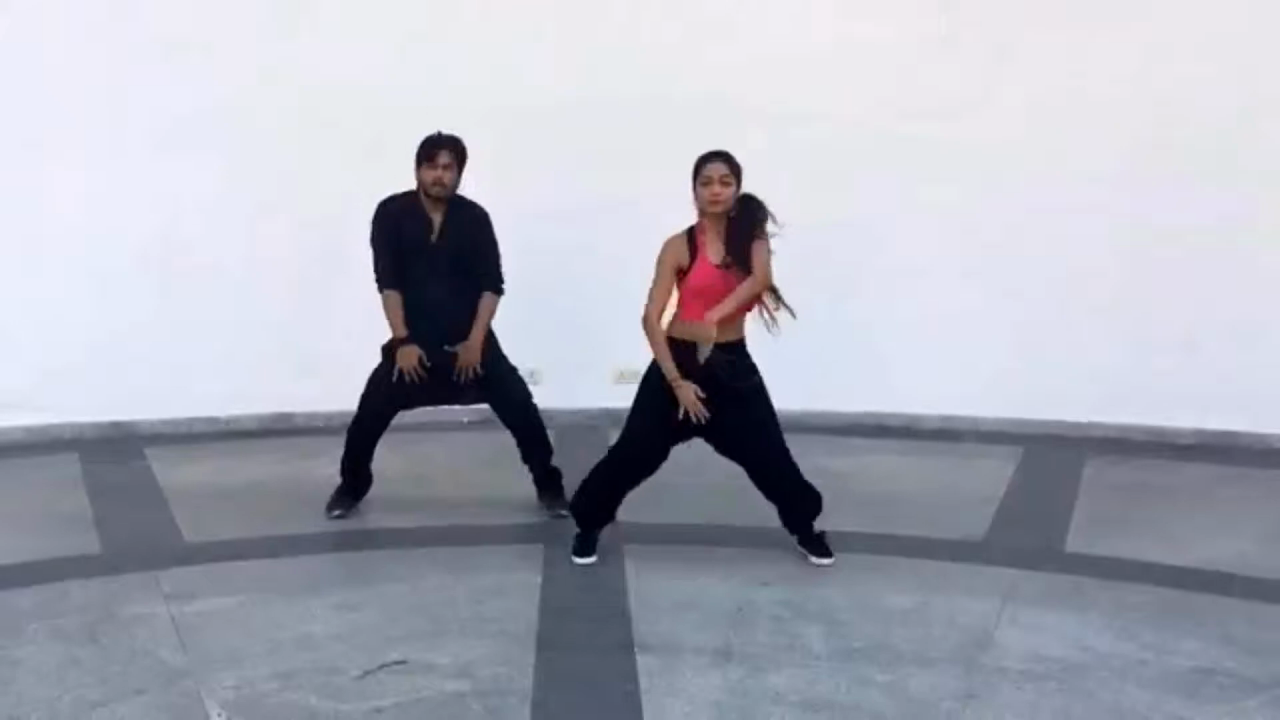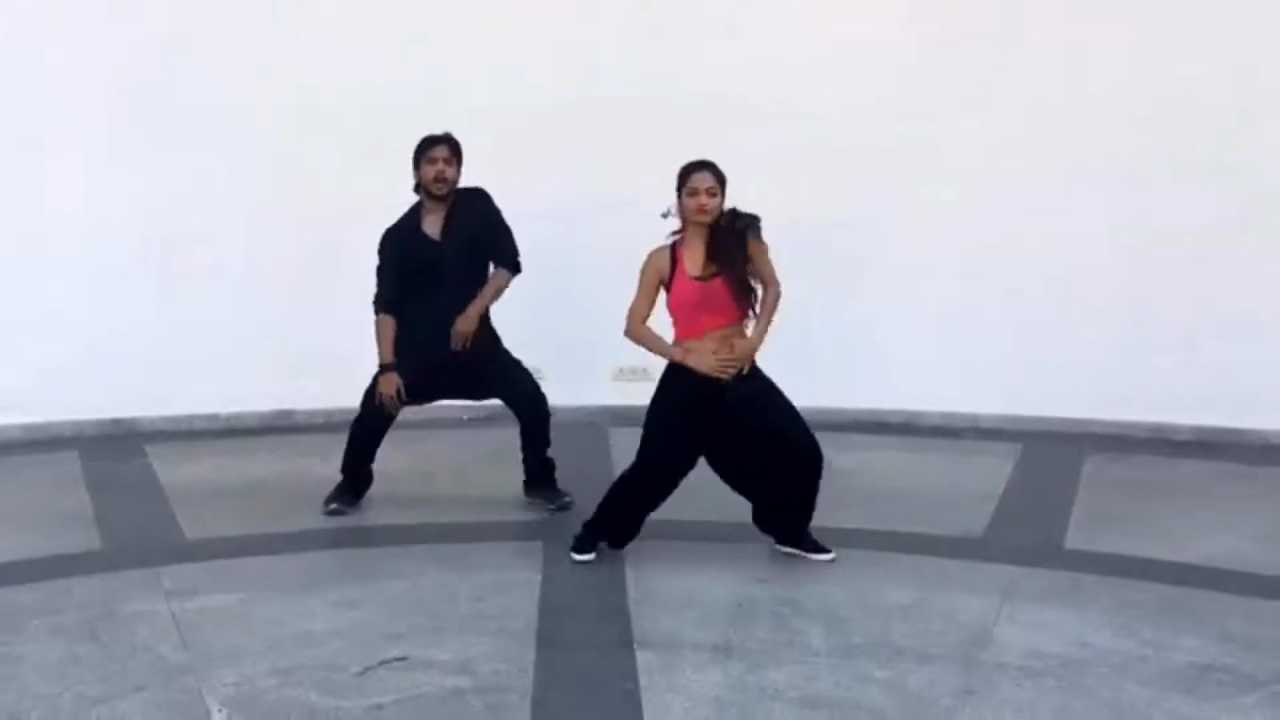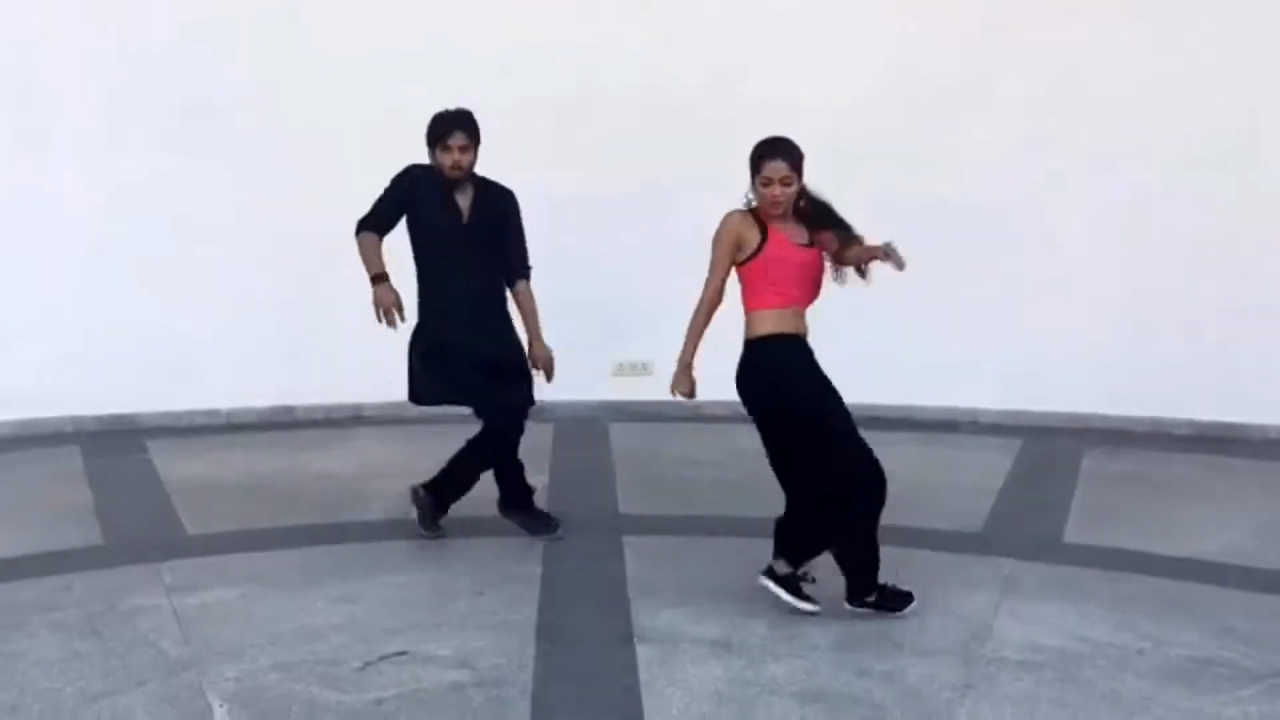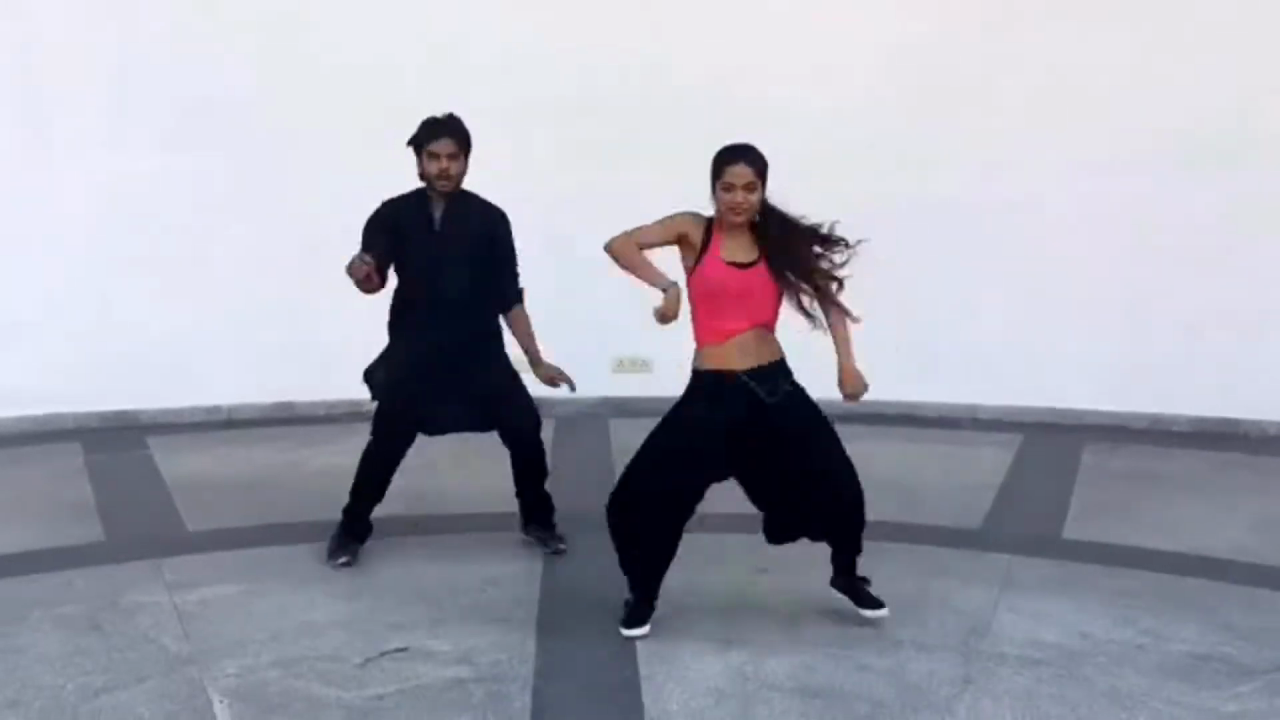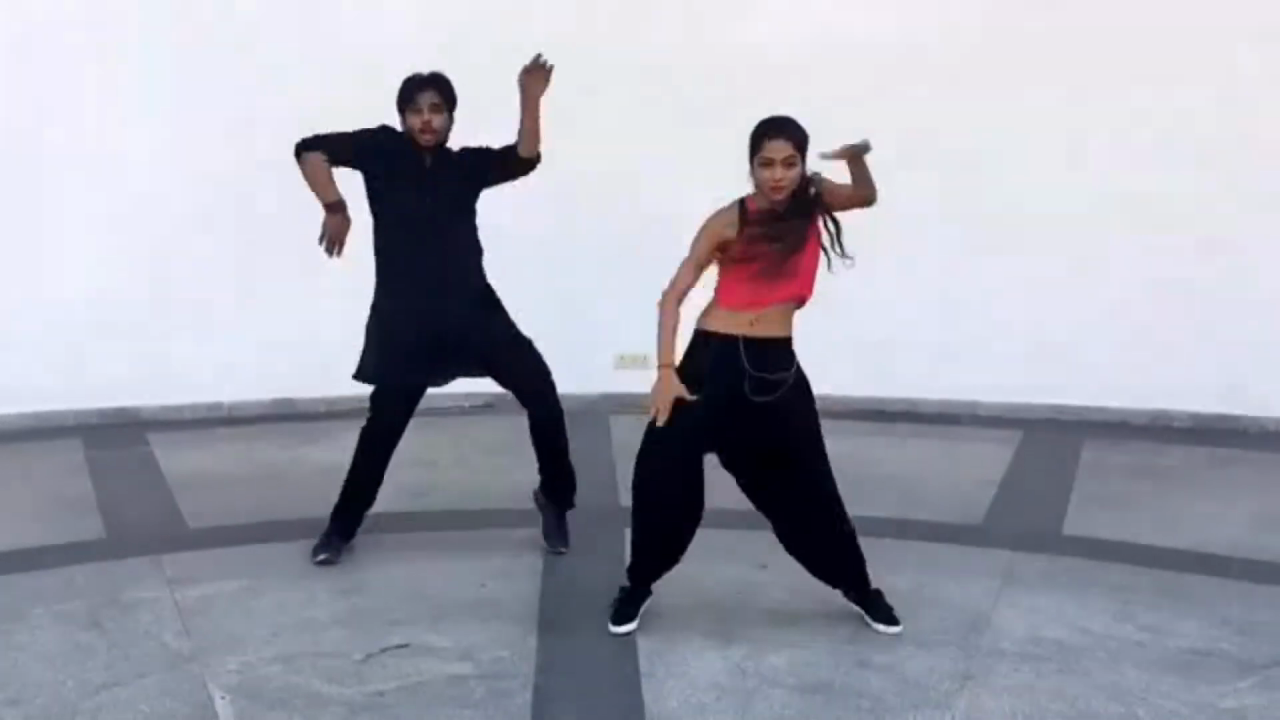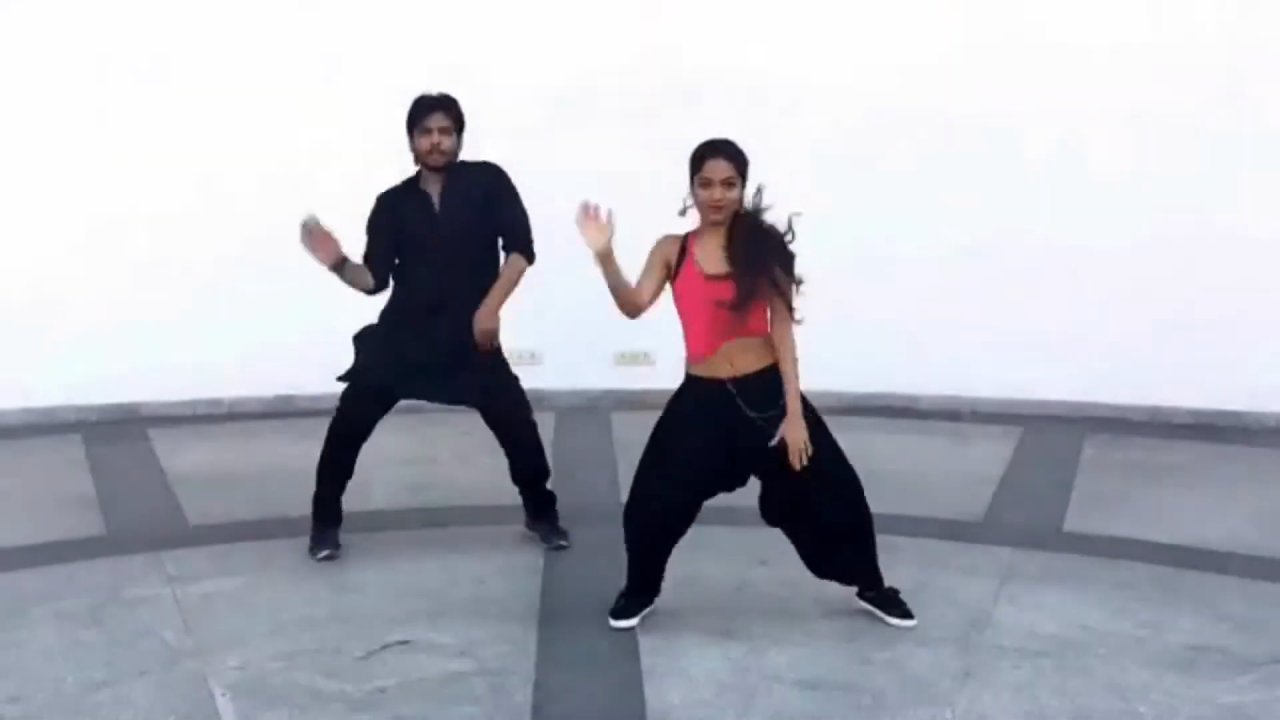
dt=0.4s
person 1, frame 1
left shoulder: (751, 232)
right shoulder: (679, 246)
left elbow: (760, 278)
right elbow: (651, 318)
left wrist: (714, 317)
right wrist: (677, 382)
left hip: (733, 360)
right hip: (677, 359)
left knee: (769, 454)
right knee: (633, 453)
left ankle: (805, 529)
right ankle: (587, 526)
person 1, frame 2
left shoulder: (741, 240)
right shoulder: (663, 259)
left elbow: (770, 288)
right elbow: (634, 327)
left wrist: (755, 338)
right wrist: (689, 358)
left hip: (739, 374)
right hip: (685, 383)
left knee: (800, 454)
right knee: (652, 472)
left ankle: (792, 531)
right ankle: (597, 530)
person 1, frame 3
left shoulder: (812, 225)
right shoulder: (739, 225)
left elbow: (848, 253)
right elbow: (710, 297)
left wrist: (877, 251)
right wrist: (686, 361)
left hip: (794, 358)
right hip: (771, 362)
left knee: (819, 467)
right knee: (848, 468)
left ankle: (787, 565)
right ankle: (863, 588)
person 1, frame 4
left shoulder: (779, 241)
right shoulder: (692, 231)
left elbow: (823, 291)
right elbow: (618, 245)
left wrist: (847, 360)
right wrist: (666, 284)
left hip: (775, 388)
right hip: (711, 392)
left knee: (835, 487)
right knee: (645, 493)
left ankle: (846, 575)
right ankle: (642, 593)
person 1, frame 5
left shoulder: (813, 202)
right shoulder: (728, 222)
left elbow: (865, 196)
right elbow: (674, 295)
left wrist: (856, 160)
right wrist: (665, 370)
left hip: (776, 367)
right hip: (711, 362)
left knee: (809, 487)
right knee: (662, 479)
left ankle: (858, 586)
right ankle: (637, 587)
person 1, frame 6
left shoulder: (764, 246)
right shoulder: (674, 248)
left elbow: (782, 331)
right elbow: (634, 306)
left wrist: (792, 407)
right wrist: (605, 257)
left hip: (765, 391)
right hip: (703, 398)
left knee: (834, 492)
right knee: (653, 502)
left ankle: (871, 586)
right ankle: (639, 591)
person 2, frame 1
left shoulder: (474, 218)
right shoulder: (392, 212)
left elbow: (491, 283)
right elbow: (387, 280)
left wrist: (476, 341)
right wrist: (401, 341)
left hip: (470, 338)
right hip: (413, 339)
left knee: (522, 412)
right knee: (369, 416)
left ankle: (550, 487)
right ankle: (351, 487)
person 2, frame 2
left shoulder: (479, 206)
right shoulder: (398, 236)
left elbow: (508, 264)
right elbow: (387, 304)
left wrist: (474, 312)
right wrist: (387, 367)
left hip: (474, 336)
right hip: (416, 344)
left knee: (533, 405)
right knee: (373, 415)
left ankle: (540, 482)
right ankle: (352, 484)
person 2, frame 3
left shoulder: (500, 199)
right shoulder: (415, 183)
left elbow: (517, 272)
right elbow: (370, 230)
left wrist: (536, 337)
right wrist: (380, 281)
left hip: (491, 325)
right hip: (444, 330)
left knee: (508, 415)
right knee: (506, 416)
left ankle: (436, 496)
right ankle: (515, 503)
person 2, frame 4
left shoulder: (488, 219)
right shoulder: (395, 213)
left elbow: (508, 298)
right elbow: (372, 277)
left wrist: (537, 361)
right wrist: (363, 270)
left hip: (479, 351)
right hip: (413, 353)
left knee: (526, 434)
right knee: (389, 440)
left ankle: (538, 519)
right ankle: (352, 528)
person 2, frame 5
left shoulder: (470, 165)
right shoulder: (381, 147)
left elbow: (524, 161)
right elbow: (311, 150)
left wrist: (530, 99)
right wrist: (335, 205)
left hip: (473, 310)
right hip: (404, 317)
left knee: (542, 396)
right knee: (383, 424)
left ankle: (555, 499)
right ankle: (342, 525)
person 2, frame 6
left shoulder: (488, 180)
right shoulder: (392, 203)
left elbow: (520, 247)
right elbow: (375, 279)
left wrist: (491, 306)
right wrist: (337, 262)
left hip: (468, 334)
right hip: (401, 333)
left knee: (518, 425)
right knee: (348, 425)
left ankle: (541, 512)
right ankle: (326, 520)
